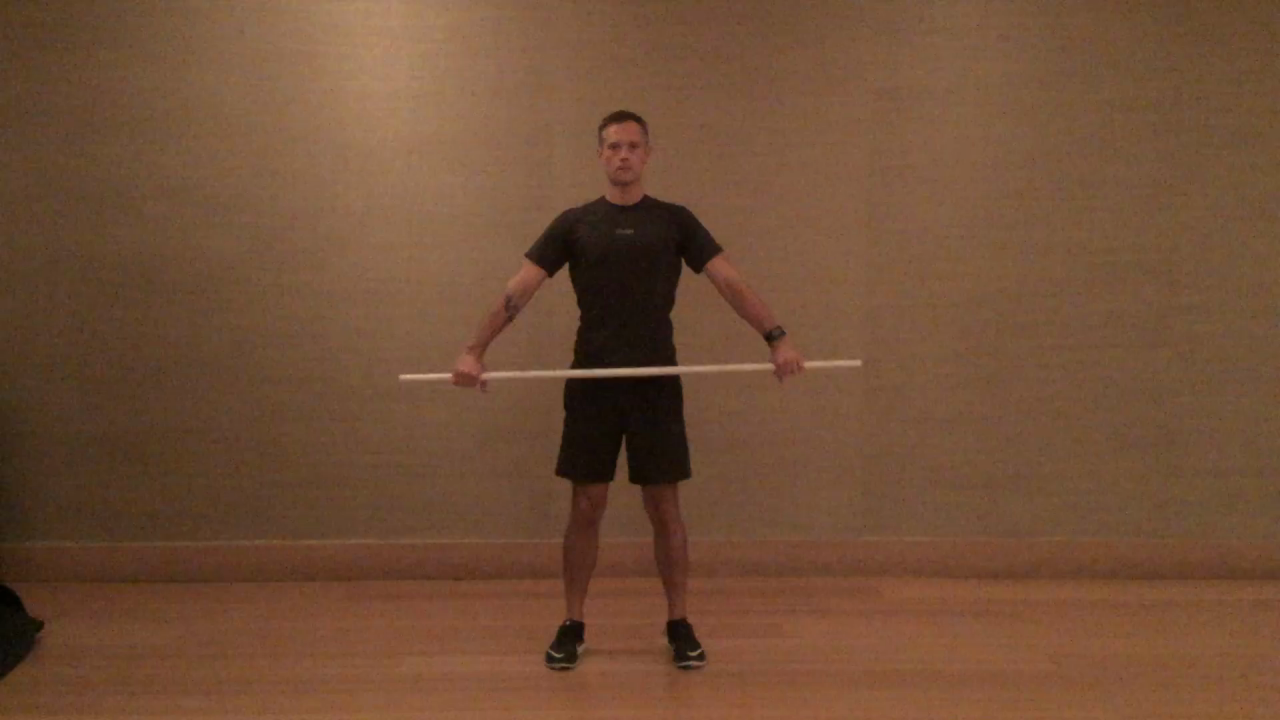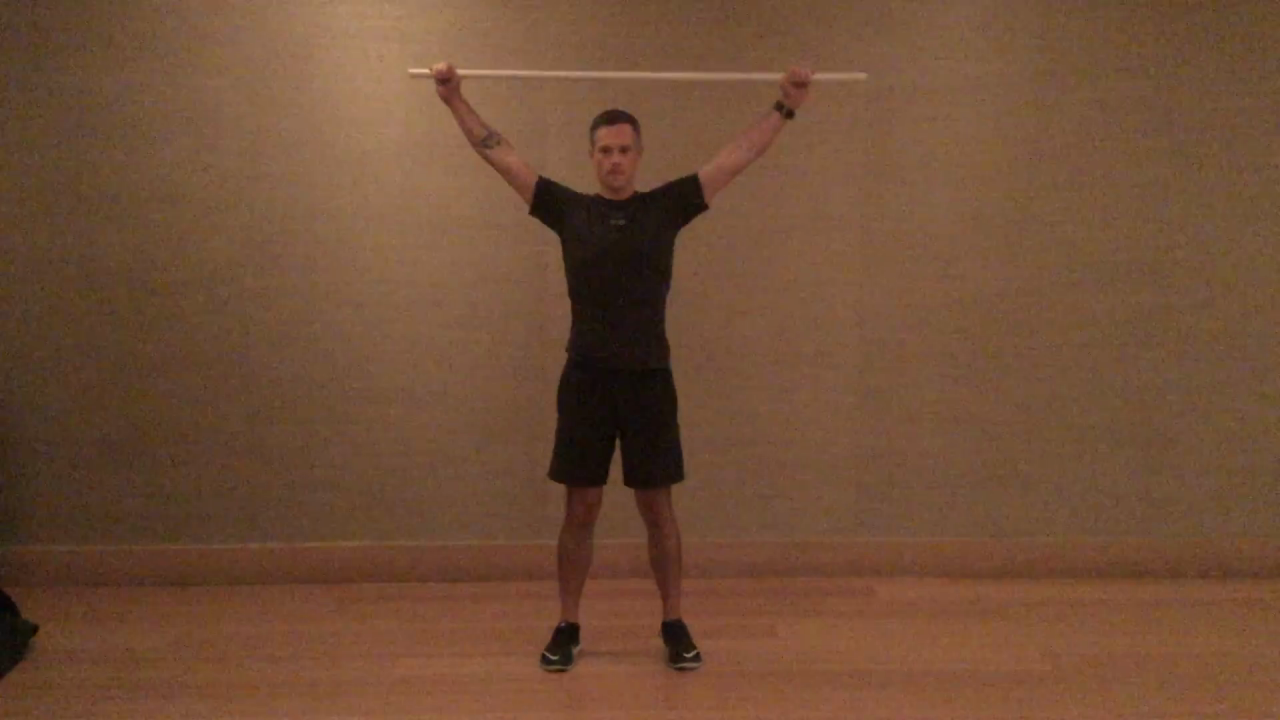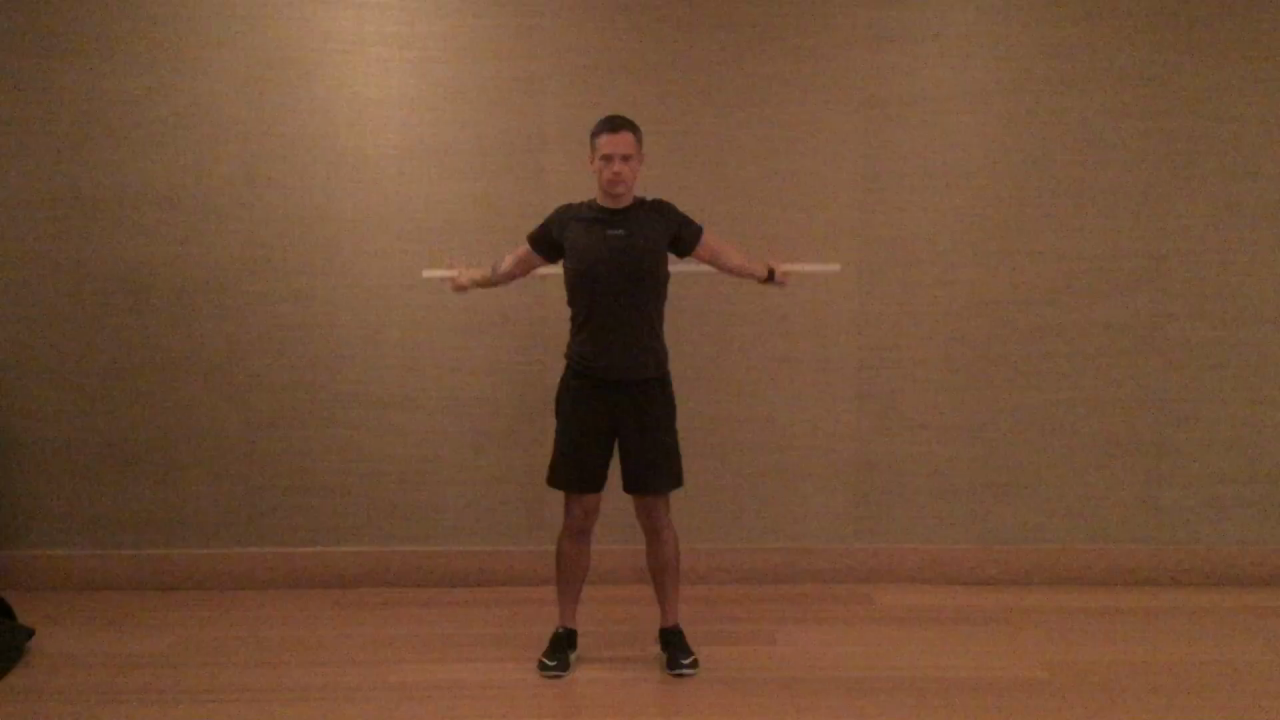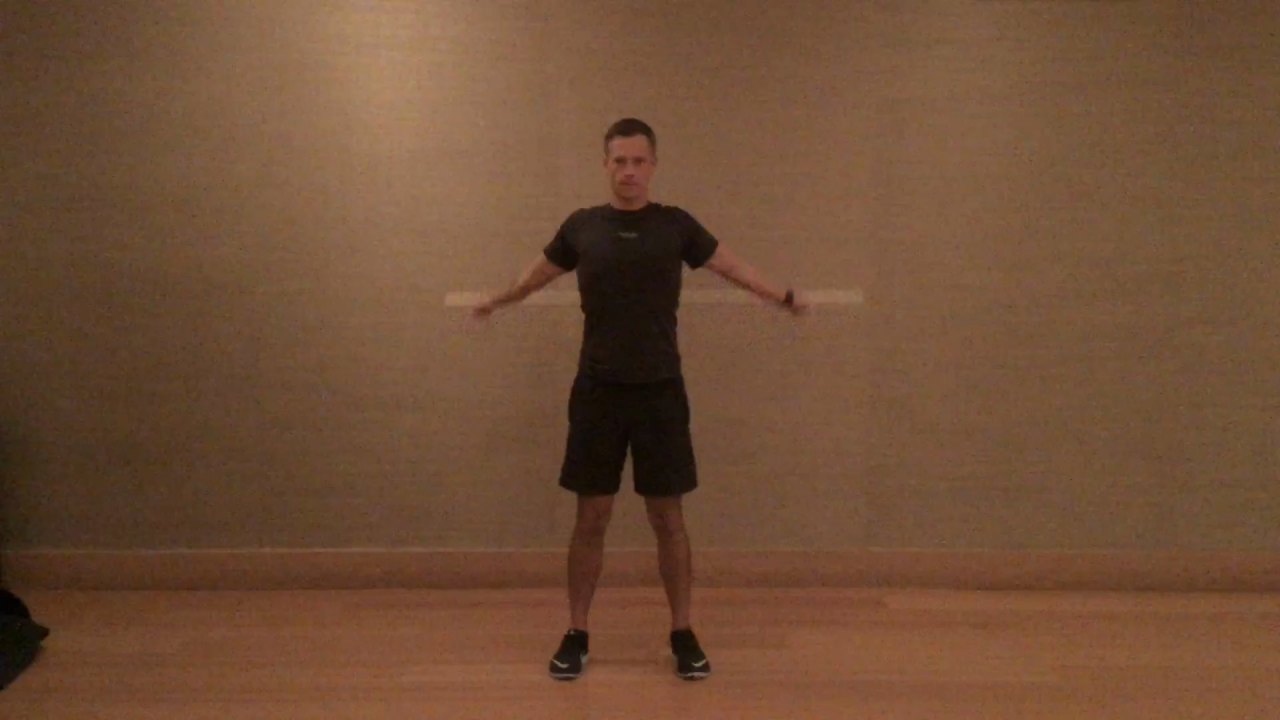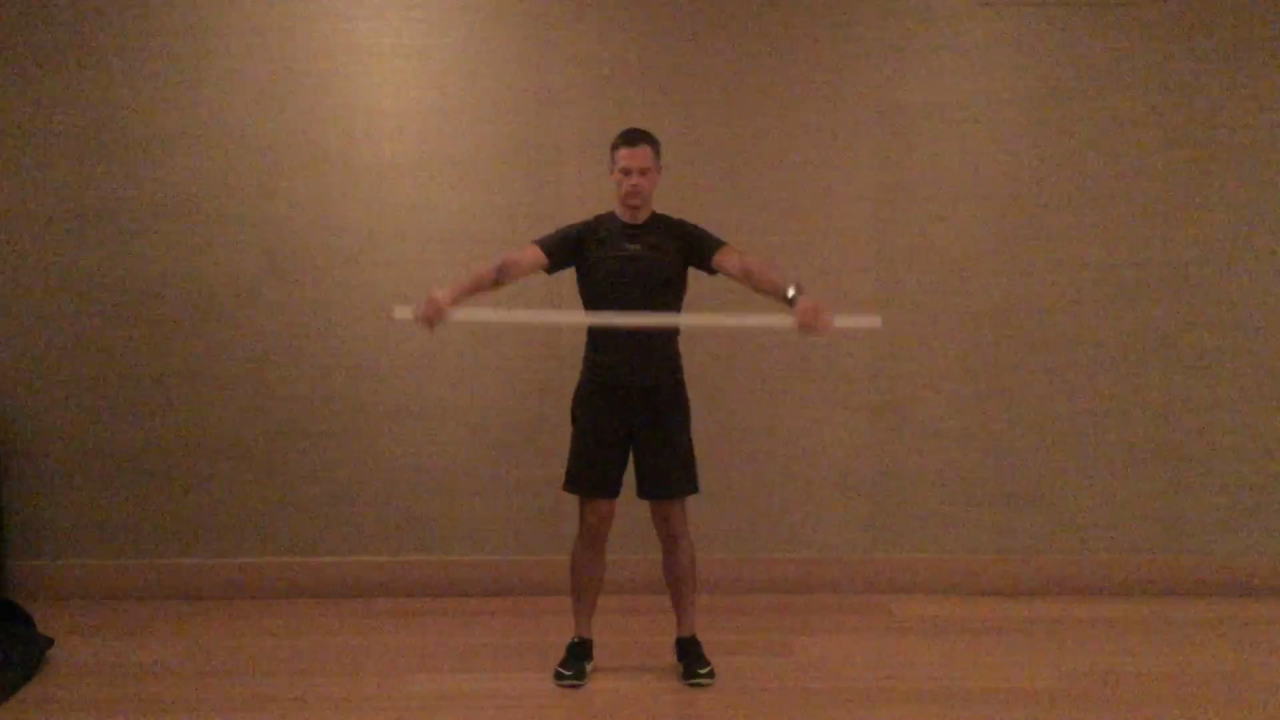
dt=1s
person 1, frame 1
left shoulder: (675, 220)
right shoulder: (574, 222)
left elbow: (729, 279)
right elbow: (521, 285)
left wrist: (777, 337)
right wrist: (475, 348)
left hip: (657, 381)
right hip: (591, 381)
left knee: (664, 507)
right knee: (585, 507)
left ankle: (679, 625)
right ankle: (572, 625)
person 1, frame 2
left shoulder: (667, 207)
right shoulder: (567, 210)
left elbow: (735, 157)
right elbow: (500, 154)
left wrist: (785, 105)
right wrist: (454, 99)
left hip: (649, 379)
right hip: (586, 380)
left knee: (658, 510)
right knee: (580, 510)
left ankle: (674, 624)
right ankle: (567, 627)
person 1, frame 3
left shoulder: (662, 218)
right shoulder: (567, 221)
left elbow: (716, 251)
right elbow: (517, 263)
left wrist: (767, 273)
right wrist: (473, 280)
left hip: (648, 387)
right hip: (584, 387)
left knee: (656, 515)
right knee: (578, 515)
left ankle: (671, 631)
right ankle: (565, 633)
person 1, frame 4
left shoulder: (676, 224)
right shoulder: (582, 226)
left elbow: (733, 265)
right elbow: (536, 273)
left wrist: (784, 296)
right wrist: (496, 301)
left hip: (660, 390)
right hip: (597, 390)
left knee: (668, 518)
right knee: (590, 518)
left ankle: (683, 634)
right ankle: (577, 635)
person 1, frame 5
left shoulder: (681, 235)
right shoulder: (584, 235)
left elbow: (739, 264)
right elbow: (517, 261)
left wrist: (793, 295)
right wrist: (454, 293)
left hip: (663, 394)
right hip: (600, 394)
left knee: (673, 522)
right knee: (592, 523)
left ankle: (688, 641)
right ankle: (582, 642)
